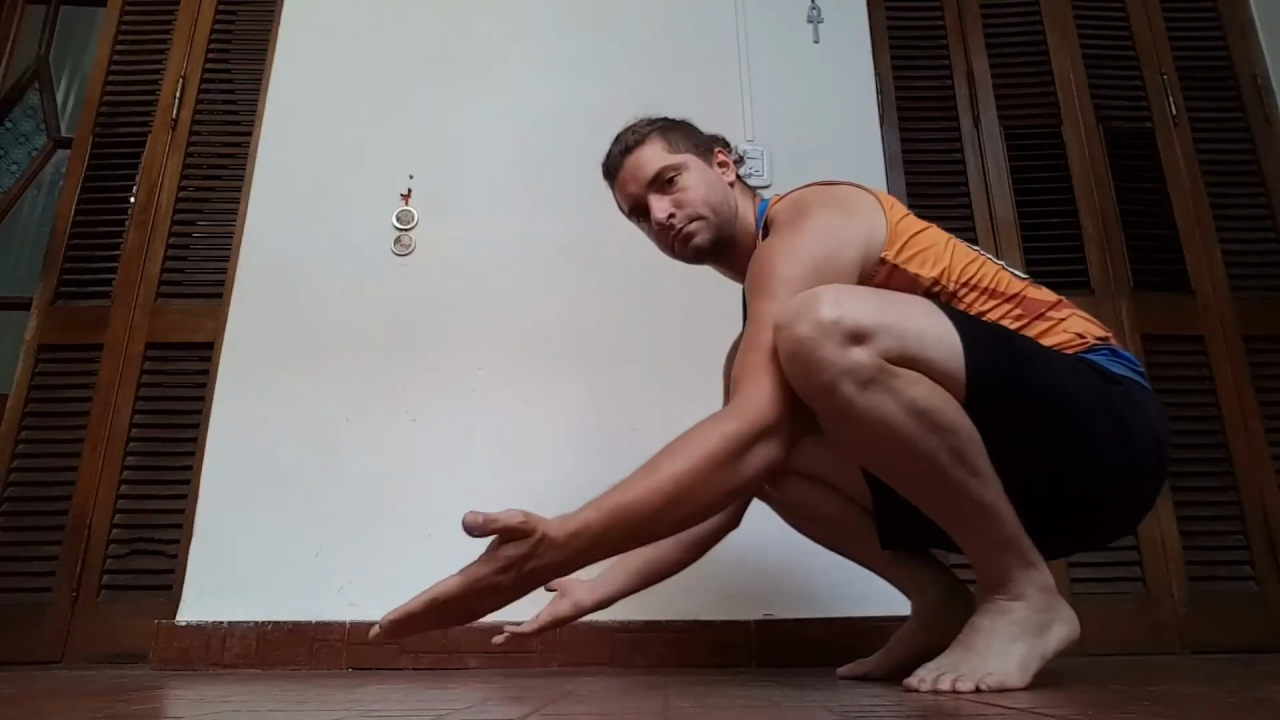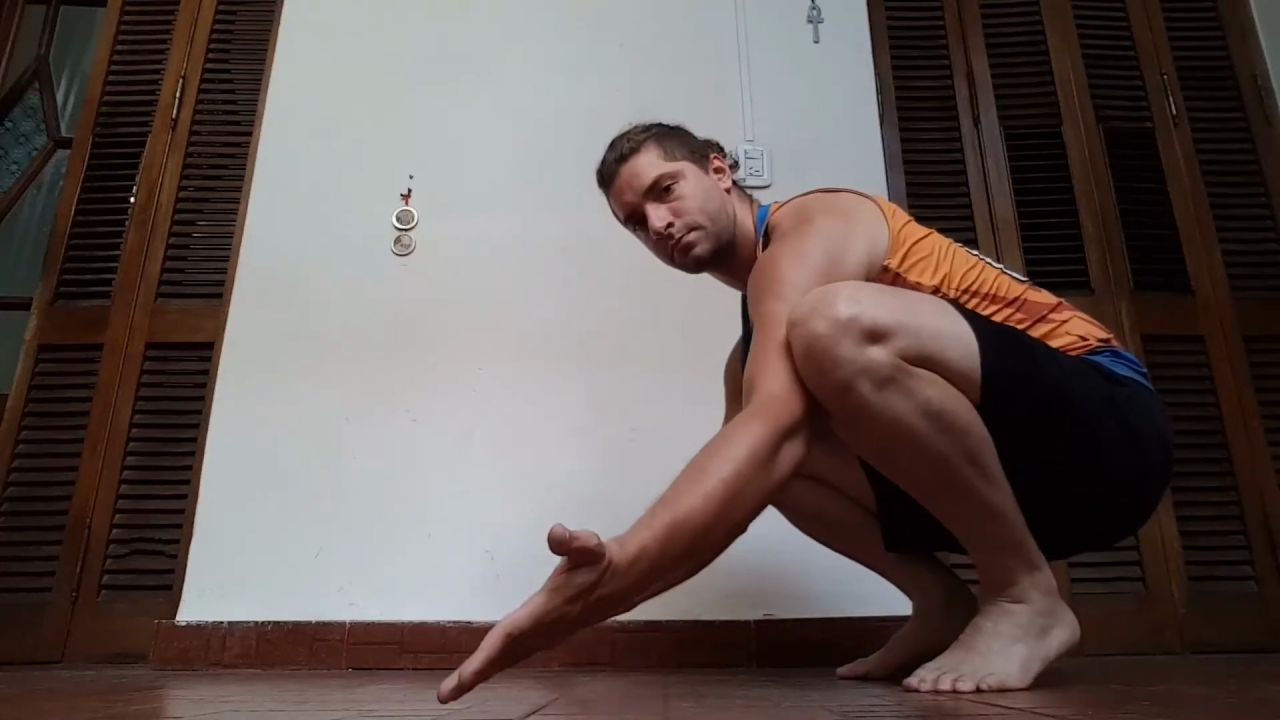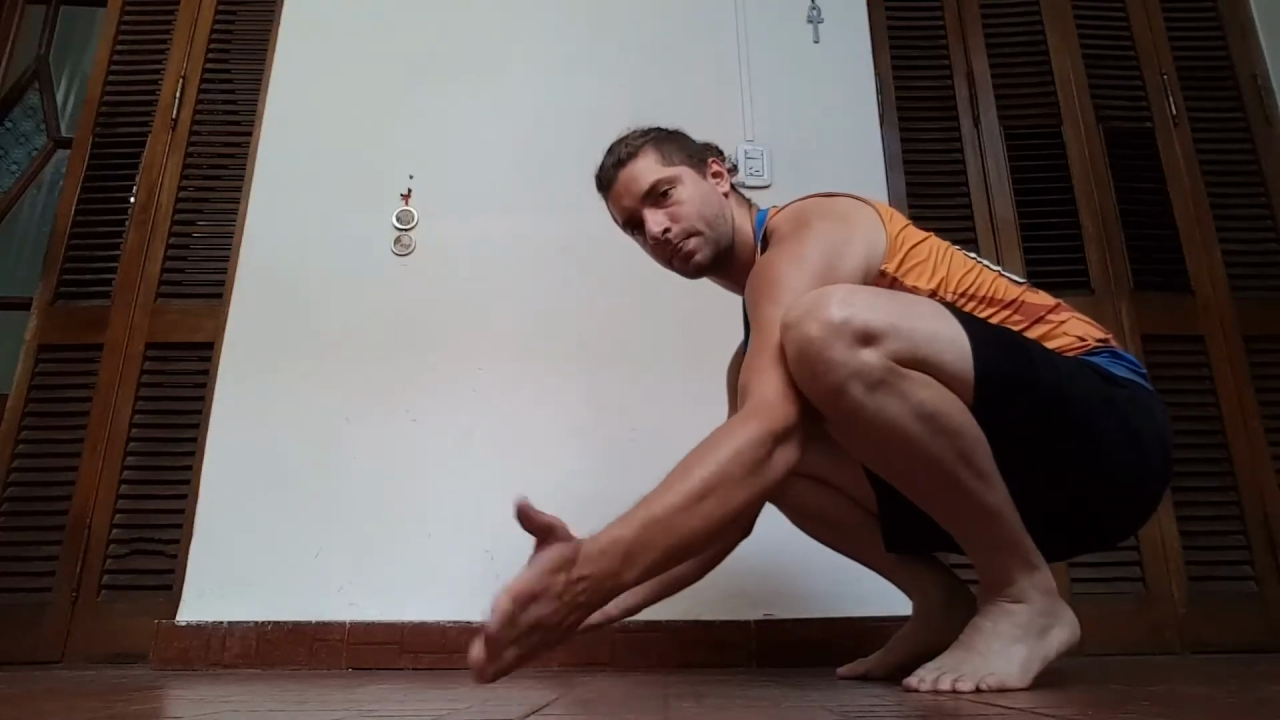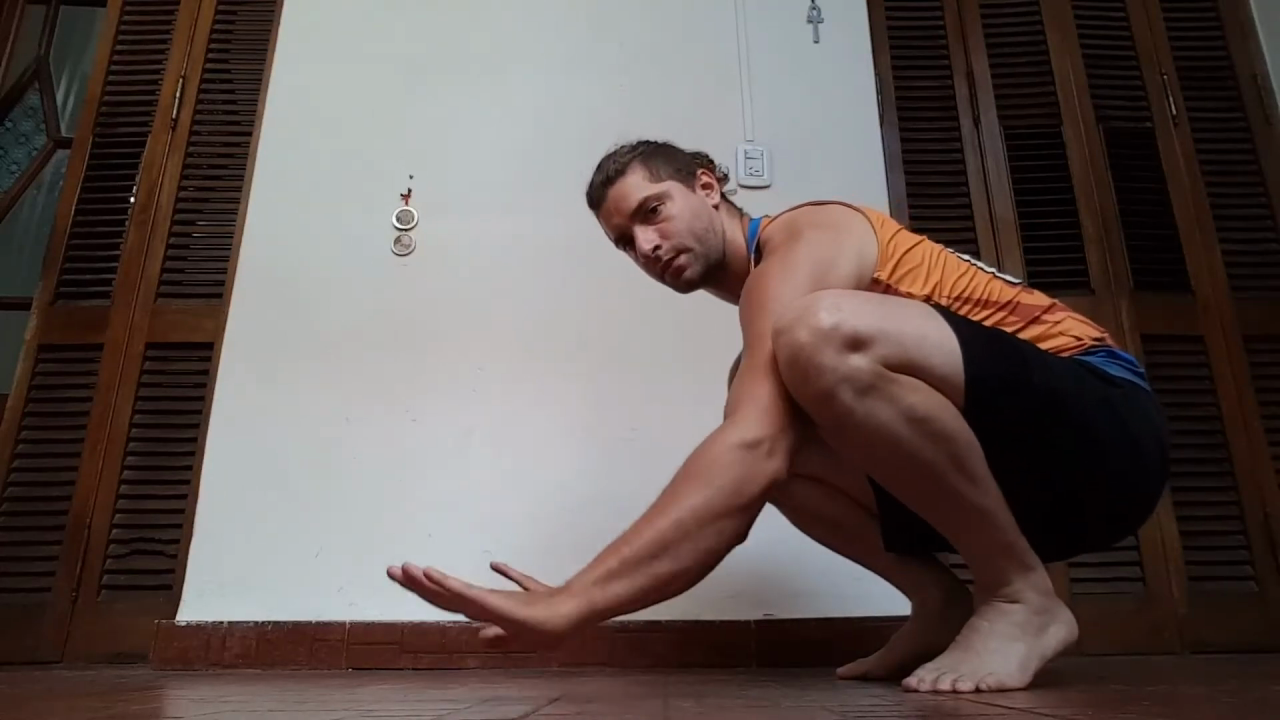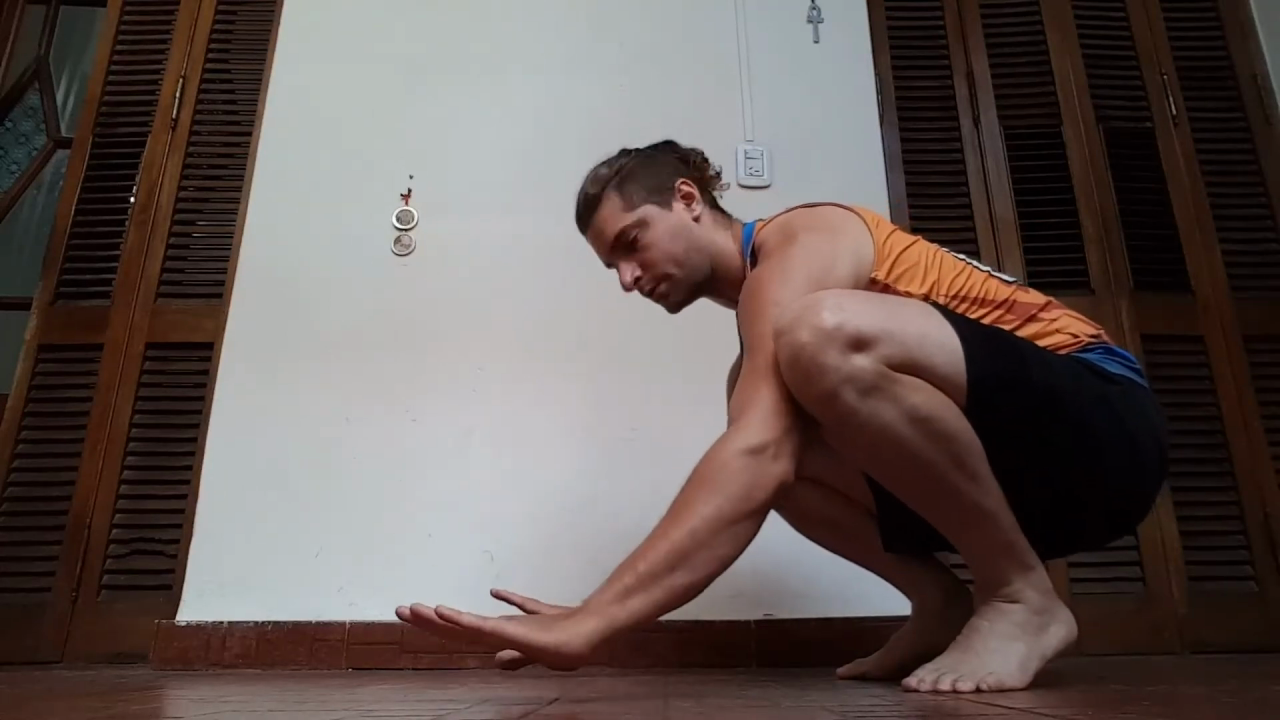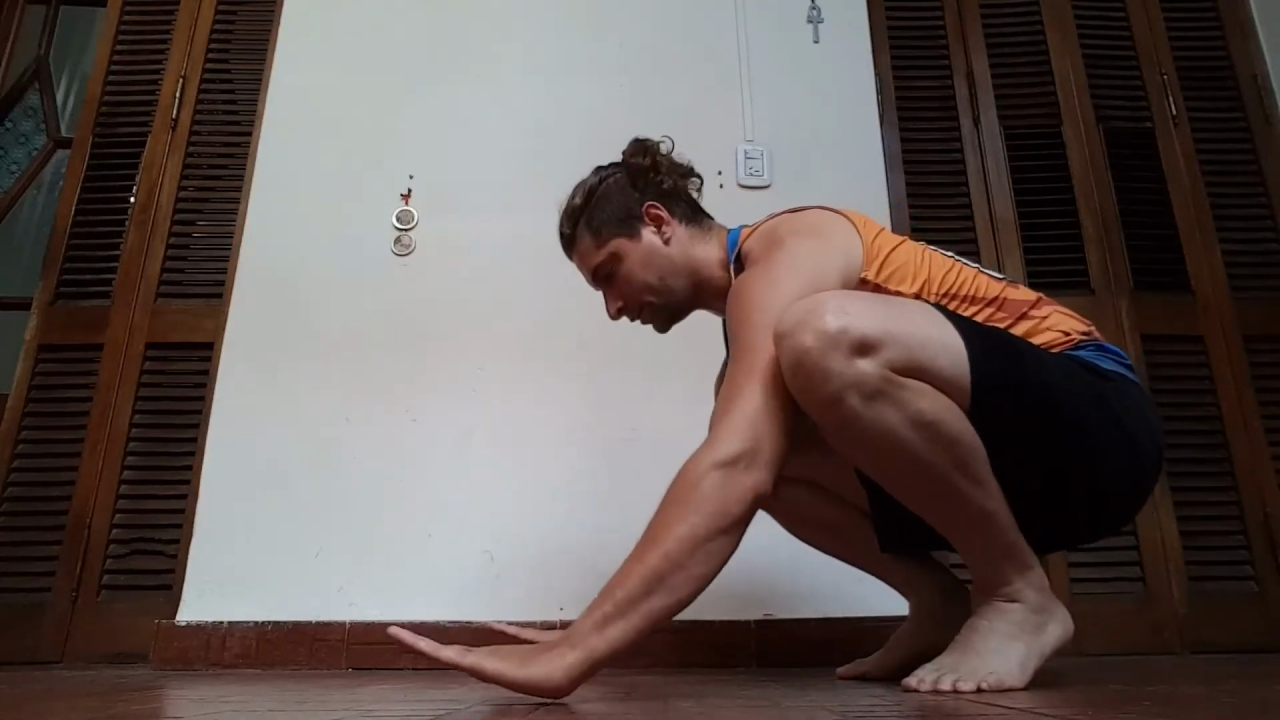
dt=0.3s
person 1, frame 1
left shoulder: (809, 222)
right shoulder: (754, 339)
left elbow: (755, 432)
right elbow: (717, 503)
left wrist: (556, 545)
right wrist: (586, 589)
left hip: (1099, 422)
right hip: (1011, 466)
left knee: (824, 326)
left ankle: (1022, 596)
right ankle: (943, 606)
person 1, frame 2
left shoulder: (810, 230)
right shoulder: (755, 349)
left elbow: (776, 432)
right elbow: (724, 508)
left wrist: (612, 569)
right wrist: (604, 594)
left hip: (1107, 423)
right hip: (1018, 465)
left knee: (839, 324)
left ankle: (1025, 597)
right ankle: (946, 607)
person 1, frame 3
left shoulder: (805, 235)
right shoulder: (758, 350)
left elbow: (771, 439)
right elbow: (729, 508)
left wrist: (593, 567)
right wrist: (605, 600)
left hip: (1106, 426)
right hip: (1032, 475)
left knee: (835, 329)
left ankle: (1024, 595)
right ankle: (948, 606)
person 1, frame 4
left shoulder: (800, 242)
right shoulder: (766, 346)
left elbow: (754, 452)
right elbow: (726, 513)
left wrist: (569, 602)
right wrist: (589, 603)
left hip: (1102, 421)
right hip: (1015, 465)
left knee: (823, 335)
left ankle: (1020, 596)
right ankle: (943, 604)
person 1, frame 5
left shoulder: (796, 246)
right shoulder: (763, 336)
left elbow: (756, 463)
right elbow: (745, 487)
left wrist: (586, 624)
right wrist: (598, 614)
left hip: (1101, 419)
right hip: (1010, 465)
left knee: (824, 333)
left ankle: (1019, 597)
right ankle: (946, 605)
person 1, frame 6
left shoulder: (784, 253)
right shoulder: (757, 329)
left elbow: (733, 475)
right elbow: (740, 474)
left wrist: (573, 653)
right wrist: (592, 634)
left hip: (1095, 418)
right hip: (1015, 462)
left knee: (825, 336)
left ankle: (1018, 597)
right ankle: (945, 604)
